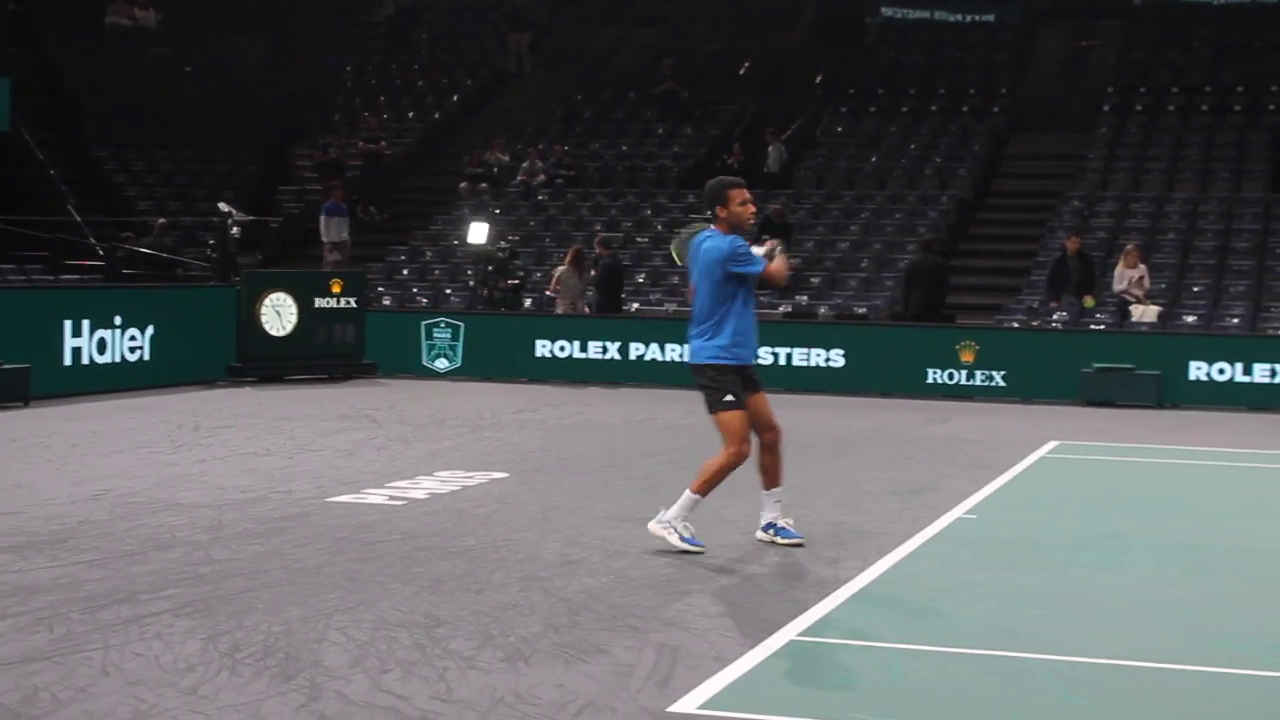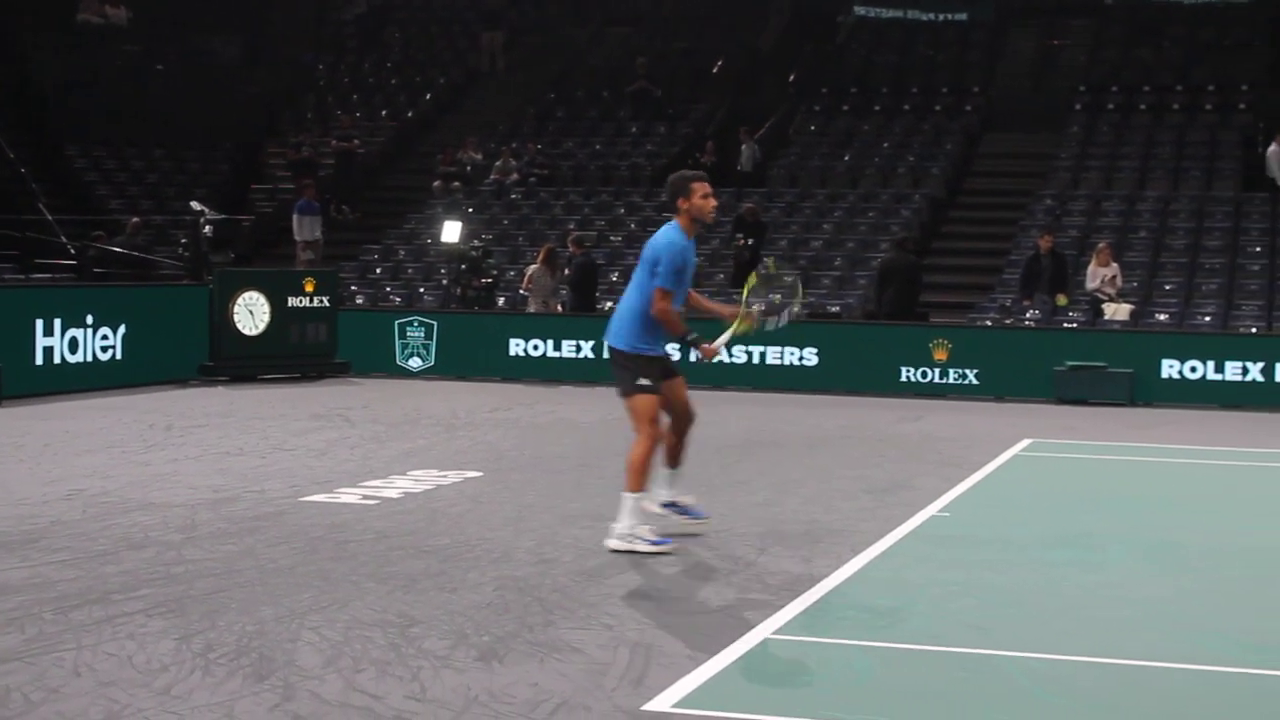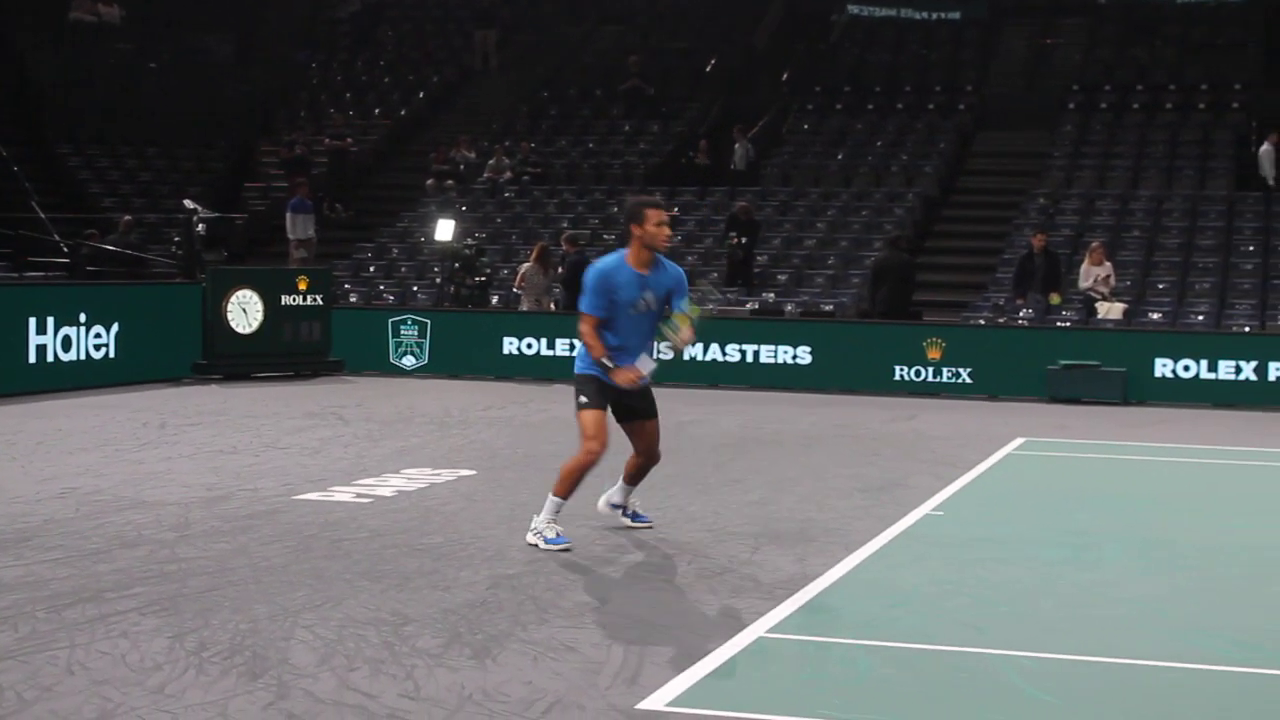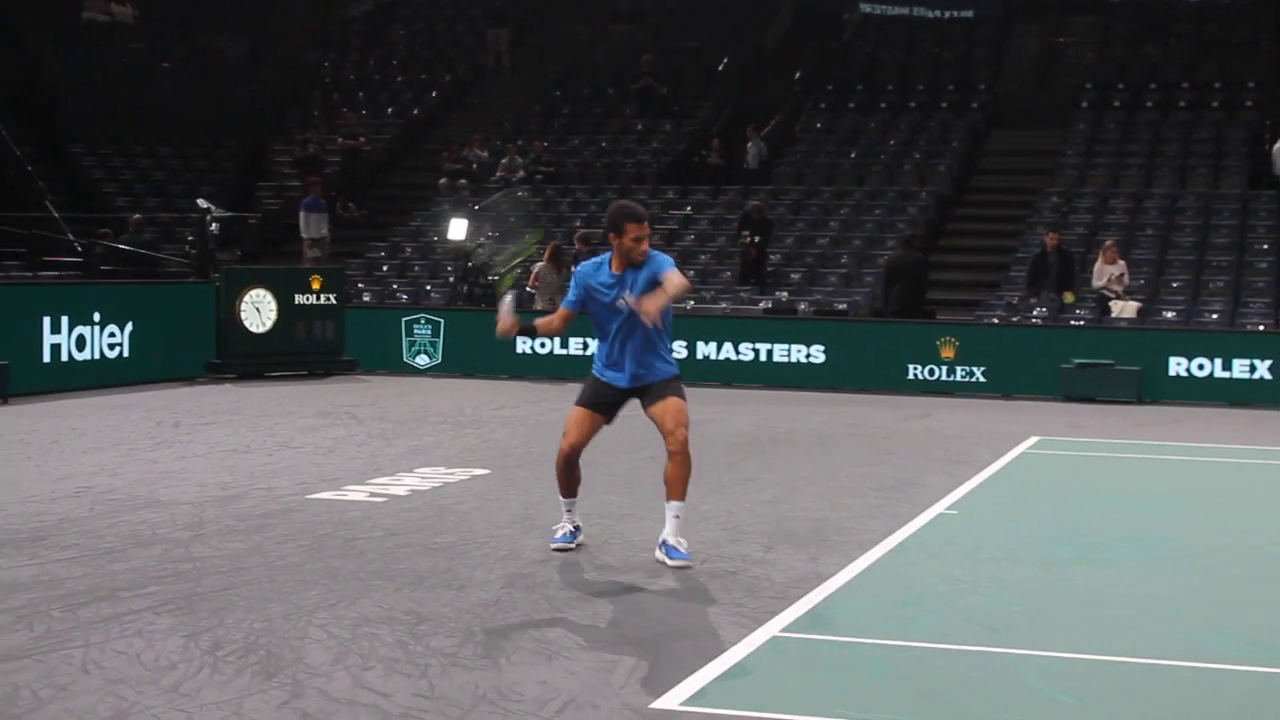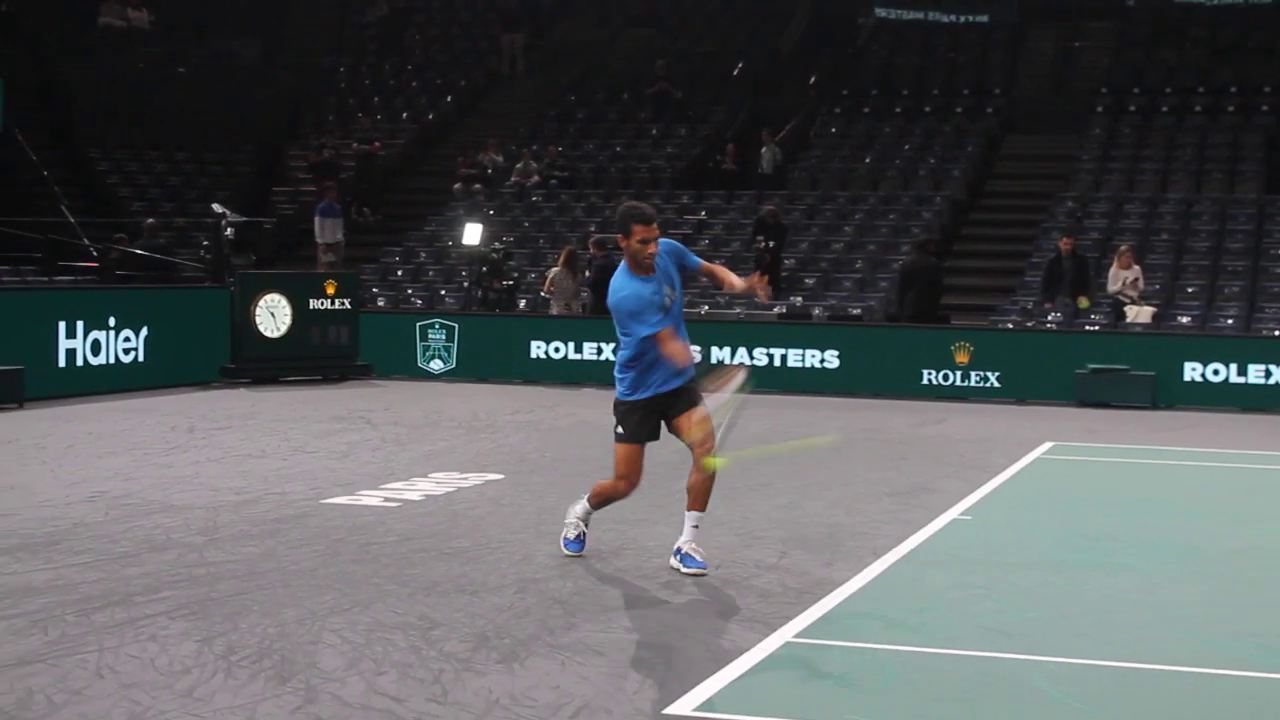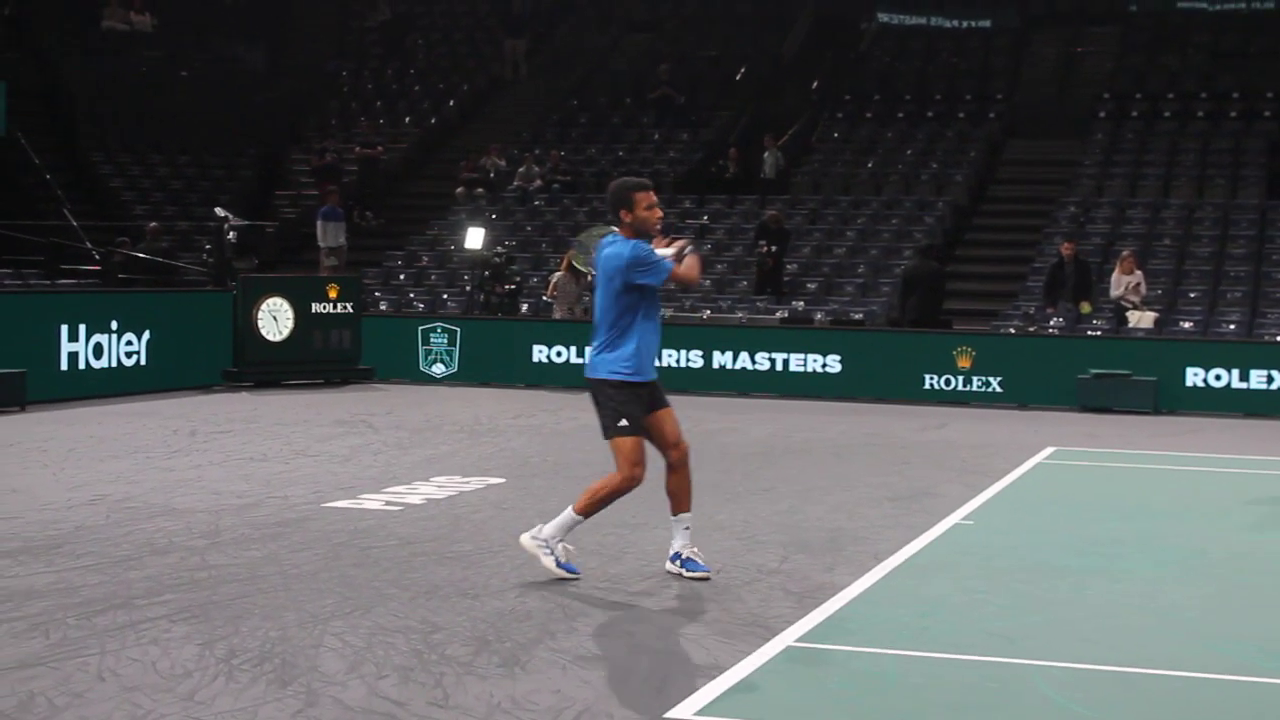
dt=0.3s
person 1, frame 1
left shoulder: (705, 241)
right shoulder: (730, 247)
right elbow: (778, 276)
right wrist: (778, 256)
left hip: (731, 359)
right hip: (717, 360)
left knee: (770, 433)
right knee: (736, 449)
left ankle: (771, 522)
right ankle: (670, 520)
person 1, frame 2
left shoulder: (678, 238)
right shoulder: (674, 244)
right elbow: (661, 308)
left wrist: (722, 310)
right wrist: (694, 343)
left hip: (647, 345)
right hip: (633, 344)
left knee: (683, 416)
right knee: (650, 434)
left ankle: (665, 497)
right ankle: (625, 529)
person 1, frame 3
left shoulder: (672, 274)
right shoulder: (602, 271)
left elbow: (682, 320)
right elbow: (588, 329)
left wrist: (683, 335)
right wrist: (611, 370)
left hip: (637, 374)
right hip: (595, 372)
left knee: (650, 454)
right knee: (592, 450)
left ankle: (617, 498)
right ankle: (544, 523)
person 1, frame 4
left shoulder: (656, 262)
right shoulder: (586, 273)
left elbow: (678, 283)
right elbow: (558, 322)
left wrist: (658, 300)
right wrist: (521, 327)
left hip: (658, 374)
right hip: (608, 374)
left knee: (678, 439)
right knee: (568, 448)
left ankle: (671, 536)
right ankle: (569, 521)
person 1, frame 5
left shoulder: (666, 252)
right shoulder: (626, 295)
left elbow: (710, 269)
right elbow: (671, 348)
left wrist: (735, 281)
left hip: (677, 382)
right hip: (637, 391)
left knee: (705, 449)
right knee: (624, 482)
left ankle: (686, 545)
right ankle: (579, 514)
person 1, frame 6
left shoulder: (616, 244)
right shoulder: (627, 255)
right elbow: (689, 278)
left wrist: (672, 253)
right wrist: (688, 255)
left hip: (639, 374)
right hip: (615, 377)
left knee: (677, 451)
right knee: (629, 474)
left ankle: (681, 548)
right ankle: (546, 538)
